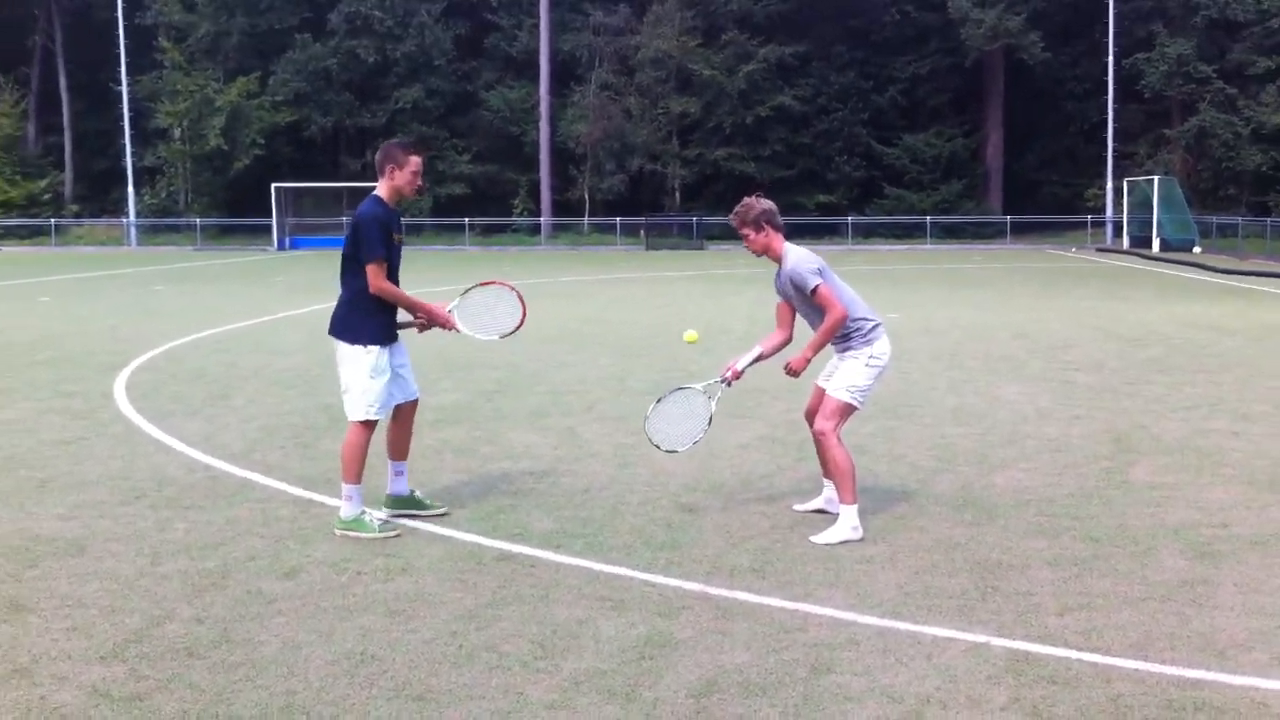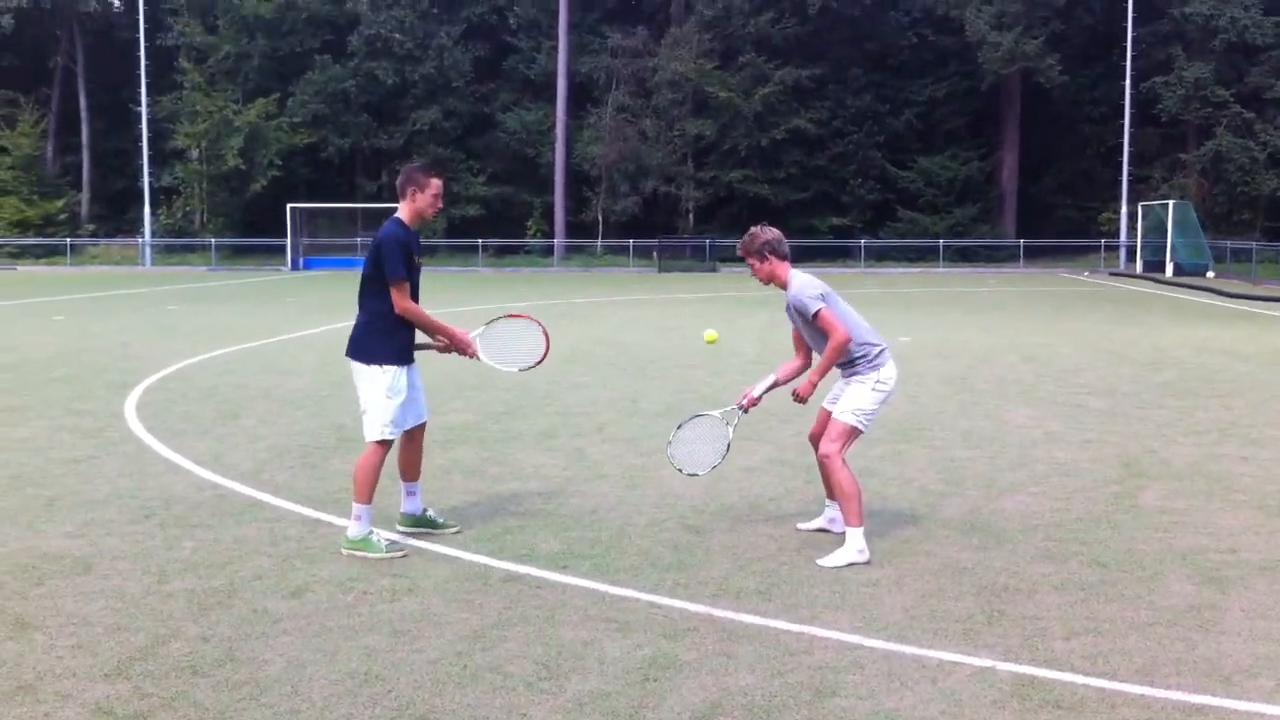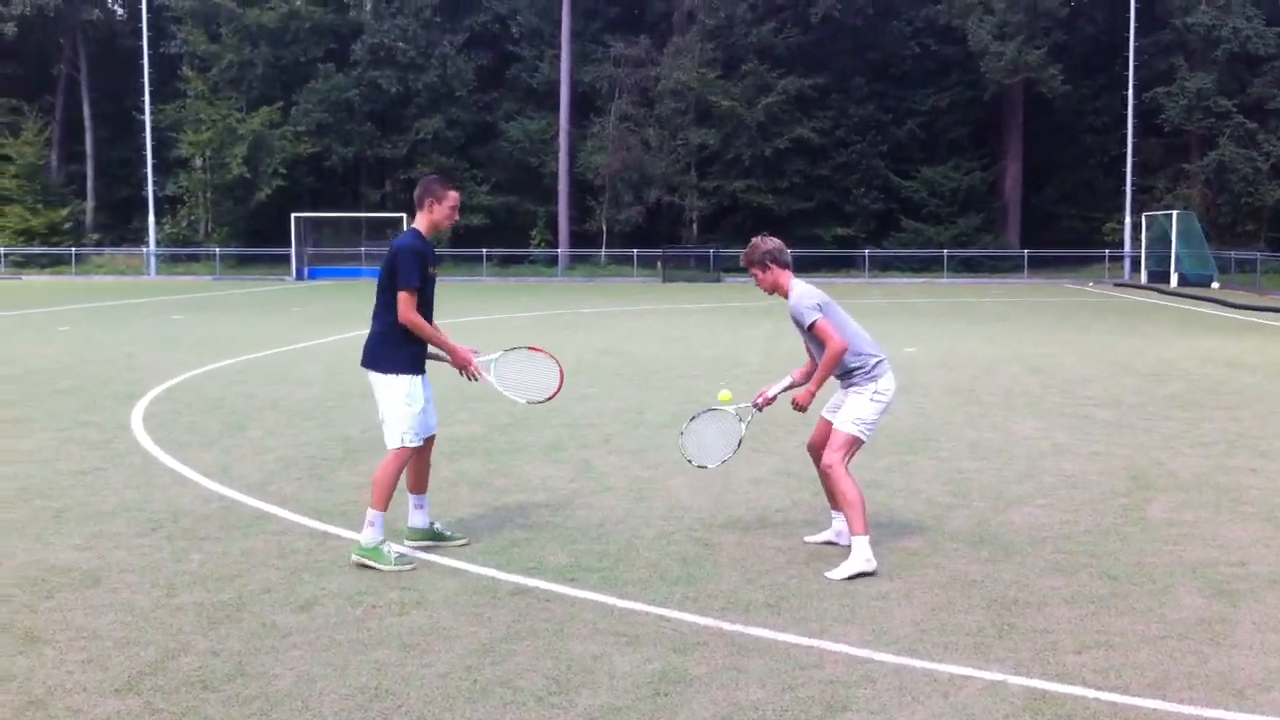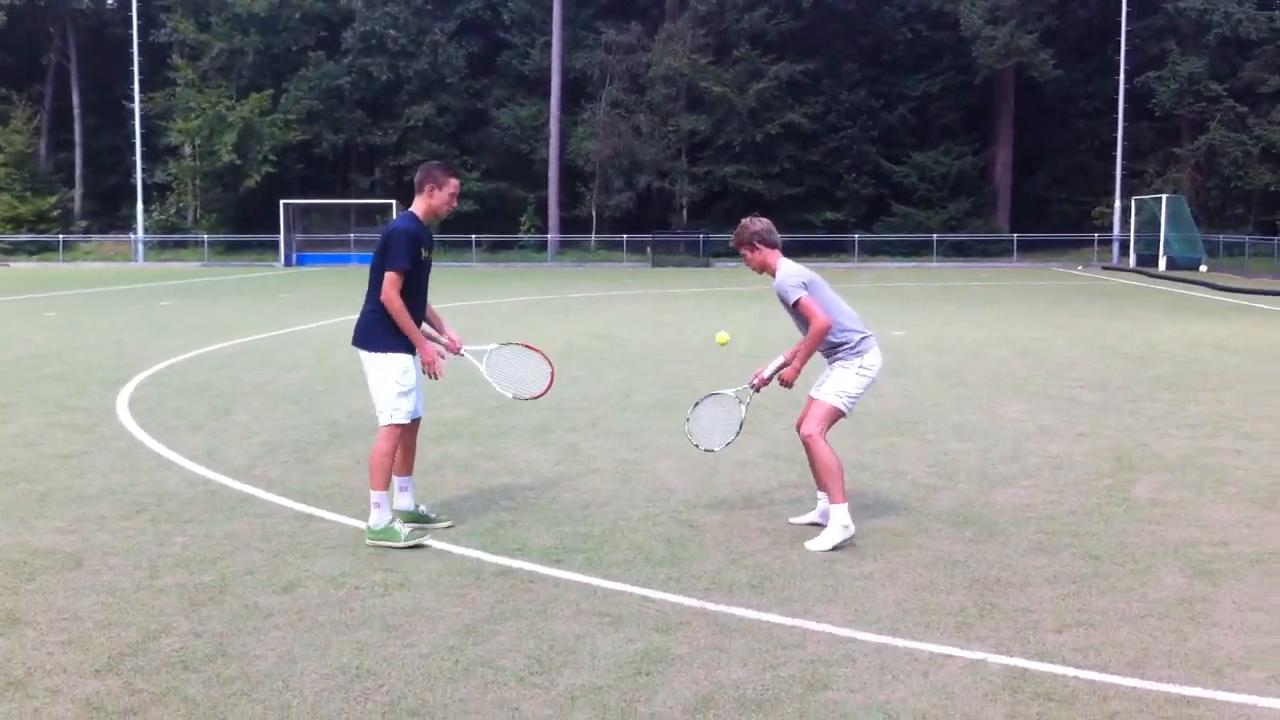
dt=0.2s
person 1, frame 1
left shoulder: (390, 214)
right shoulder: (371, 216)
right elbow: (377, 285)
left wrist: (418, 313)
right wrist: (427, 310)
left hip: (383, 333)
right hip: (361, 335)
left knee: (406, 403)
right knee: (364, 419)
left ankle: (399, 491)
right ankle: (349, 513)
person 1, frame 2
left shoulder: (409, 236)
right shoulder: (392, 237)
right elbow: (402, 305)
left wrist: (437, 337)
right wrist: (451, 334)
left hip: (399, 354)
right hip: (378, 355)
left knee: (415, 428)
right knee: (380, 440)
left ankle: (412, 511)
right ankle: (358, 532)
person 1, frame 3
left shoulder: (424, 248)
right shoulder: (408, 248)
right elbow: (406, 316)
left wrist: (448, 350)
right wrist: (454, 351)
left hip: (410, 364)
right hip: (392, 364)
left knee: (424, 440)
right knee: (402, 447)
left ankle: (419, 525)
right ankle: (370, 540)
person 1, frame 4
left shoulder: (422, 233)
right shoulder: (403, 230)
right elbow: (389, 296)
left wrist: (444, 332)
right wrist: (423, 343)
left hip: (401, 343)
right hip: (383, 343)
left knee: (410, 423)
right knee: (394, 424)
left ankle: (405, 506)
right ankle: (379, 520)
person 2, frame 1
left shoulder: (797, 264)
right shoulder: (782, 275)
left elbow: (838, 312)
right elbow: (783, 334)
left wrist: (807, 355)
left hip: (865, 347)
right hip: (849, 348)
left knee: (826, 428)
right knee: (814, 415)
left ankle: (849, 521)
right ankle: (832, 495)
person 2, frame 2
left shoulder: (801, 290)
right shoulder: (793, 299)
left elbow: (842, 336)
right elbow: (802, 360)
left wrist: (812, 381)
right wrist: (761, 388)
left hip: (871, 372)
right hip: (856, 372)
left knee: (830, 451)
right knee: (818, 438)
left ankle: (856, 543)
right ankle: (834, 514)
person 2, frame 3
left shoulder: (799, 300)
right shoulder: (801, 299)
left elbow: (838, 346)
right elbow: (815, 364)
left wrist: (810, 390)
right wrist: (776, 390)
left hip: (870, 383)
right hip: (856, 382)
left knee: (833, 461)
right knee: (817, 448)
left ankle: (862, 553)
right ankle: (841, 527)
person 2, frame 4
left shoulder: (785, 279)
right shoulder: (792, 274)
left elbow: (822, 323)
right elbow: (812, 337)
left wrist: (795, 366)
left hip: (855, 357)
right hip: (845, 356)
left knee: (812, 432)
right knee: (805, 427)
left ankle: (840, 520)
right ankle: (826, 507)
